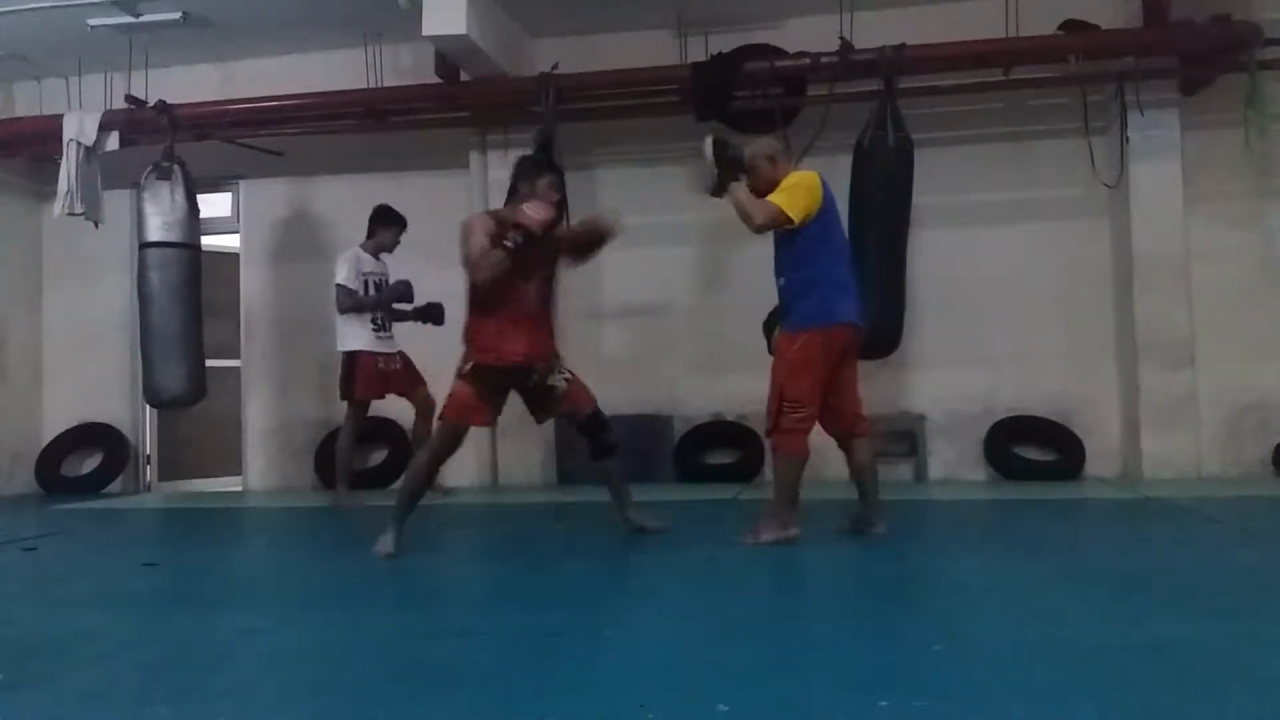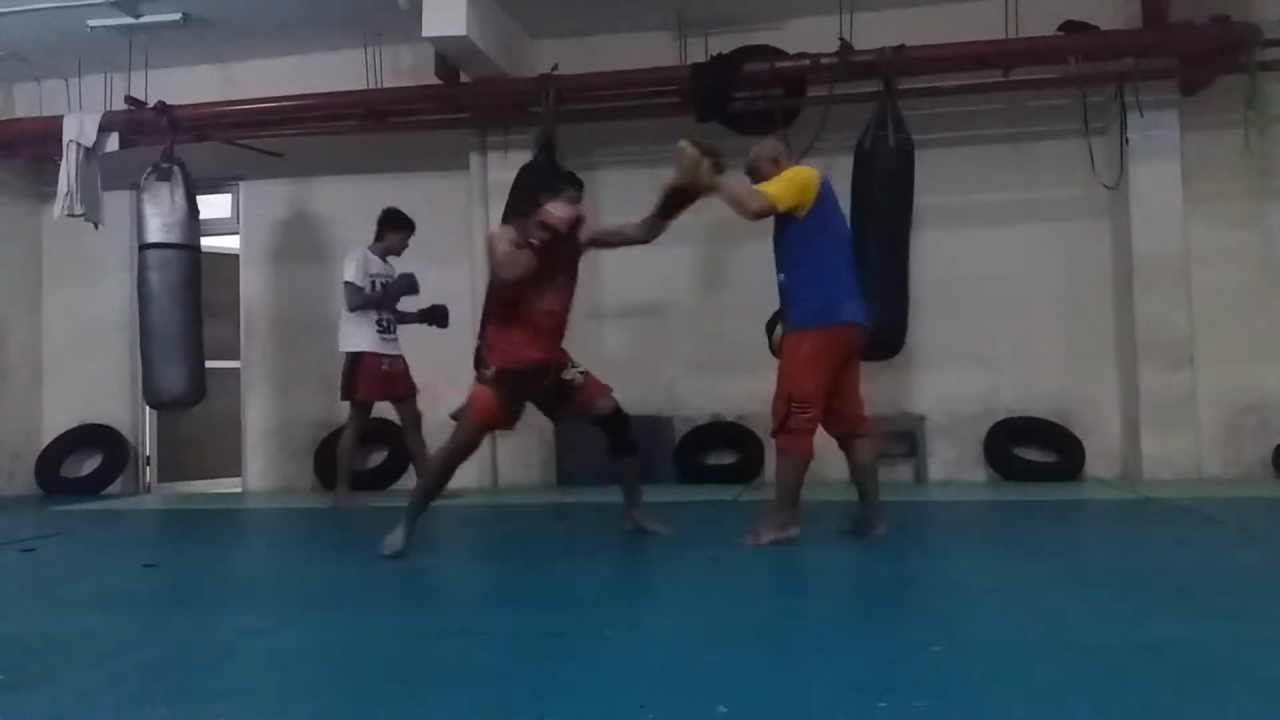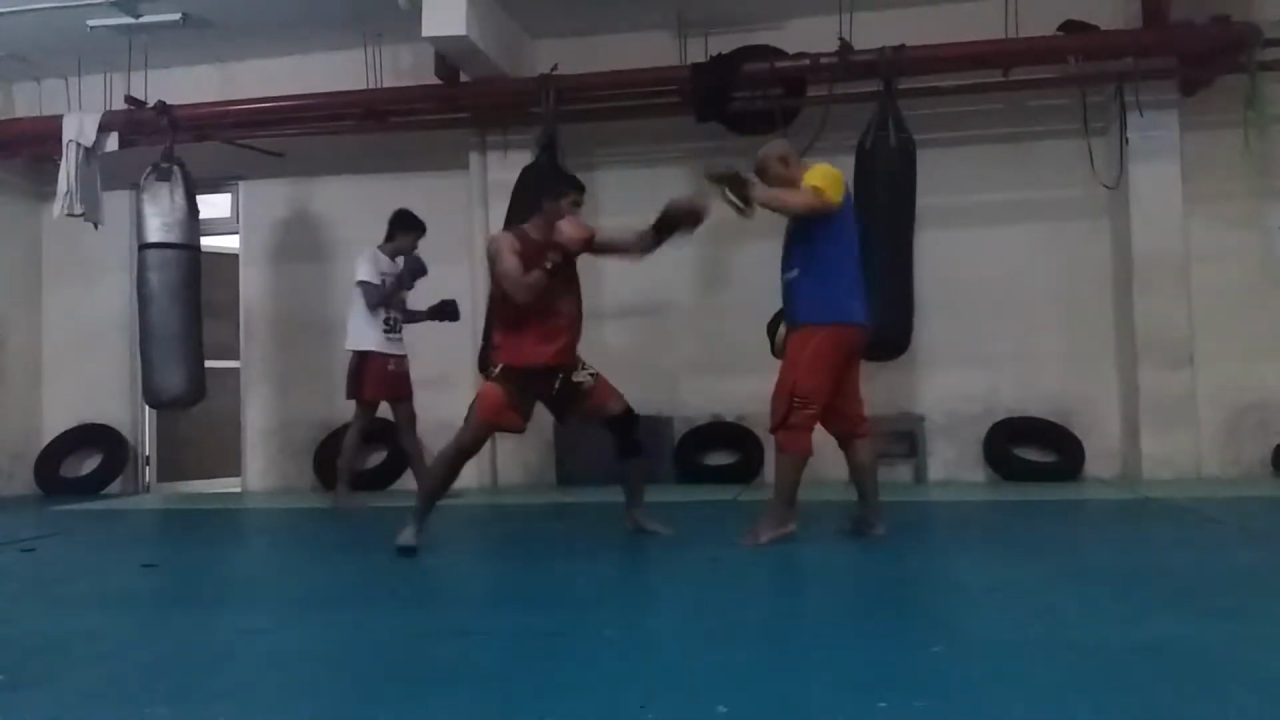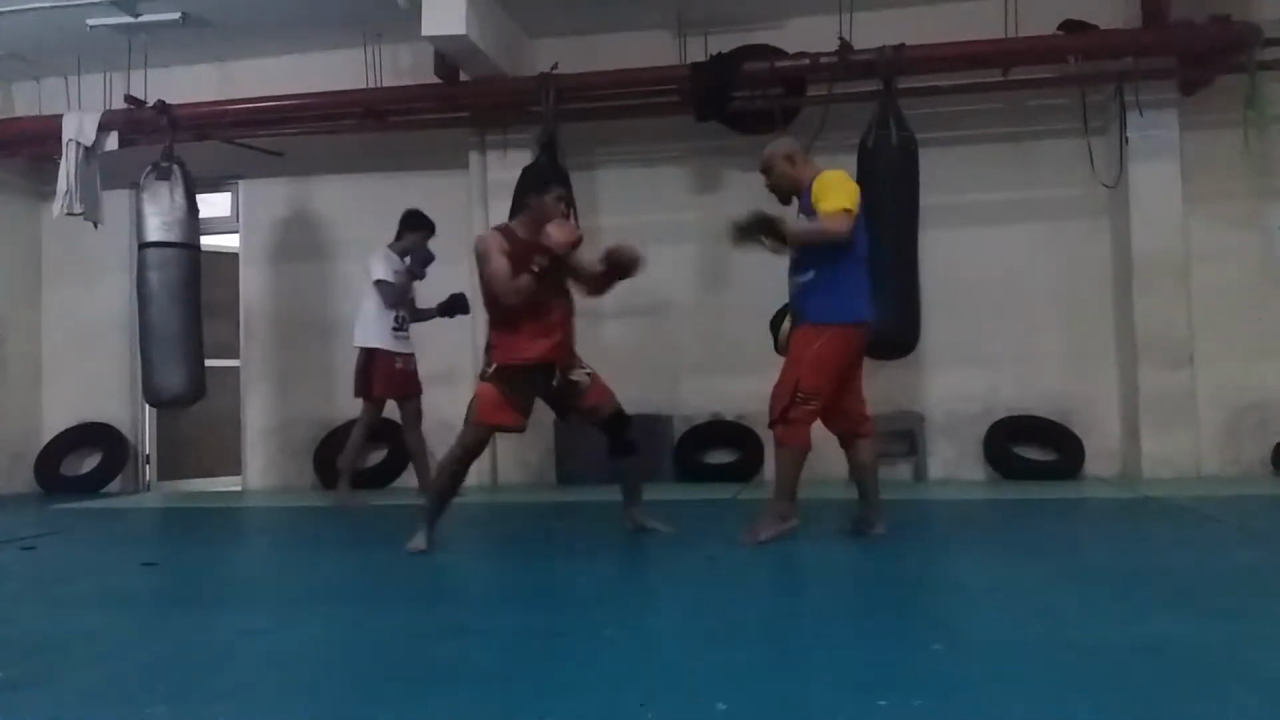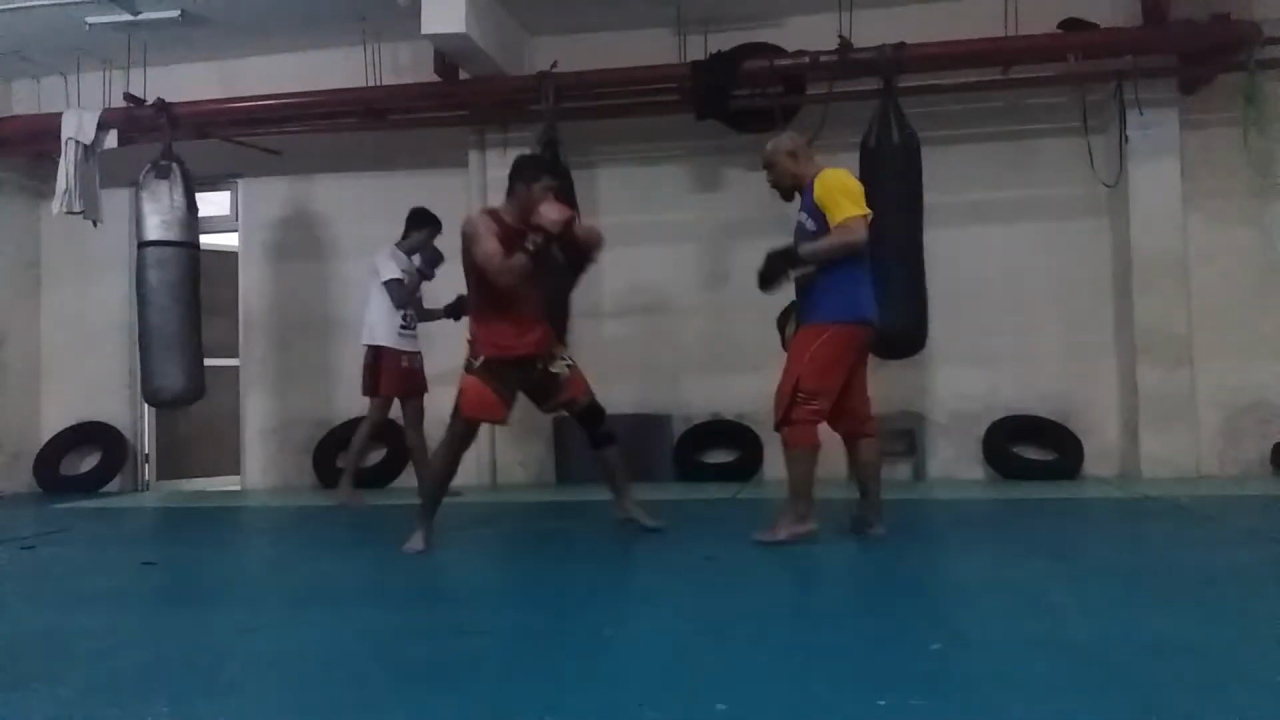
dt=0.1s
person 1, frame 1
left shoulder: (804, 182)
right shoulder: (796, 192)
left elbow: (759, 219)
left wrist: (731, 180)
left hip: (814, 323)
right hip: (839, 321)
left knee: (788, 419)
right knee: (848, 420)
left ankle: (782, 517)
right ankle: (871, 513)
person 1, frame 2
left shoulder: (804, 177)
right shoulder: (805, 192)
left elbow: (753, 205)
left wrist: (717, 176)
left hip: (819, 322)
right hip: (841, 320)
left knee: (792, 419)
right knee: (848, 421)
left ankle: (782, 518)
right ankle: (871, 514)
person 1, frame 3
left shoulder: (823, 176)
right shoulder: (805, 195)
left elbow: (809, 203)
left wrist: (751, 190)
left hip: (824, 320)
right hip: (843, 320)
left knee: (792, 416)
right knee: (849, 420)
left ankle: (780, 515)
right ankle: (871, 514)
person 1, frame 4
left shoulder: (831, 182)
right shoulder: (811, 196)
left elbow: (836, 229)
left wrist: (776, 227)
left hip: (830, 319)
right hip: (841, 319)
left knee: (791, 410)
right knee: (851, 419)
left ankle: (781, 511)
right ankle: (871, 513)
person 1, frame 5
left shoulder: (834, 181)
right shoulder: (814, 196)
left elbow: (855, 236)
left wrist: (795, 254)
right wrist: (791, 262)
left hip: (834, 319)
right hip: (843, 318)
left knee: (795, 410)
right knee: (855, 418)
left ankle: (799, 512)
right ankle: (871, 513)
person 2, frame 1
left shoulder: (547, 228)
right shoulder: (482, 226)
right elbow: (482, 276)
left wrist: (594, 232)
right wrist: (519, 235)
left hip: (538, 355)
right hip: (488, 356)
left knee: (596, 425)
right knee: (444, 442)
left ankle: (627, 510)
right ankle: (394, 528)
person 2, frame 2
left shoulder: (574, 235)
right shoulder: (506, 236)
left elbow: (642, 233)
right elbow: (507, 274)
left wrist: (672, 202)
right wrist: (544, 234)
left hip: (550, 361)
right hip: (504, 364)
left knee: (615, 419)
right knee: (461, 444)
left ankle: (634, 512)
right ankle: (405, 525)
person 2, frame 3
left shoulder: (574, 239)
right shoulder: (505, 243)
left elbow: (638, 244)
right elbow: (520, 294)
left wrist: (669, 223)
right wrist: (557, 255)
left hip: (562, 362)
right hip: (515, 363)
left knee: (624, 420)
right knee: (466, 442)
left ankle: (636, 513)
right ankle: (415, 523)
person 2, frame 4
left shoulder: (555, 236)
right shoulder: (492, 242)
left elbow: (594, 285)
right elbow: (510, 297)
left wrist: (615, 266)
right wrist: (546, 257)
left hip: (558, 358)
right hip: (510, 361)
left knee: (617, 421)
right knee: (470, 444)
left ankle: (635, 512)
right ankle: (425, 528)
person 2, frame 5
left shoulder: (541, 226)
right shoulder: (480, 225)
right elbow: (504, 278)
left wrist: (576, 239)
right wrist: (539, 238)
left hip: (540, 347)
right hip: (494, 351)
left knee: (593, 415)
right knee: (457, 436)
left ankle: (626, 503)
right ankle: (422, 527)
person 3, frame 1
left shoulder: (381, 265)
right shoulder: (350, 259)
right elbow: (343, 304)
left wrist: (417, 313)
right wrist: (384, 297)
left hip: (389, 350)
right hip: (361, 351)
left knee: (425, 402)
right knee: (355, 418)
right ankle: (342, 489)
person 3, frame 2
left shoulder: (387, 267)
right shoulder: (358, 259)
right elbow: (354, 302)
left wrist: (420, 316)
right wrist: (393, 289)
left hip: (392, 353)
right hip: (365, 352)
left knee: (412, 417)
right knee: (357, 420)
right ankle: (342, 489)
person 3, frame 3
left shoulder: (397, 267)
right shoulder: (369, 259)
right elbow: (372, 301)
left wrist: (431, 313)
right wrist: (404, 279)
left hip: (396, 353)
right hip: (371, 352)
left knee: (407, 421)
right knee: (362, 419)
right ankle: (342, 489)
person 3, frame 4
left shoulder: (403, 266)
right shoulder: (380, 258)
right elbow: (391, 299)
left wrist: (441, 309)
right wrist: (413, 272)
left hip: (402, 351)
right hip: (378, 349)
left knee: (413, 418)
right knee: (368, 417)
left ankle: (426, 484)
right ankle: (344, 485)
person 3, frame 5
left shoulder: (412, 265)
right shoulder: (388, 257)
right elbow: (401, 298)
left wrist: (447, 311)
right wrist: (422, 272)
left hip: (410, 350)
right hip: (385, 348)
left knee: (415, 418)
right knee: (376, 416)
right ankle: (345, 483)
